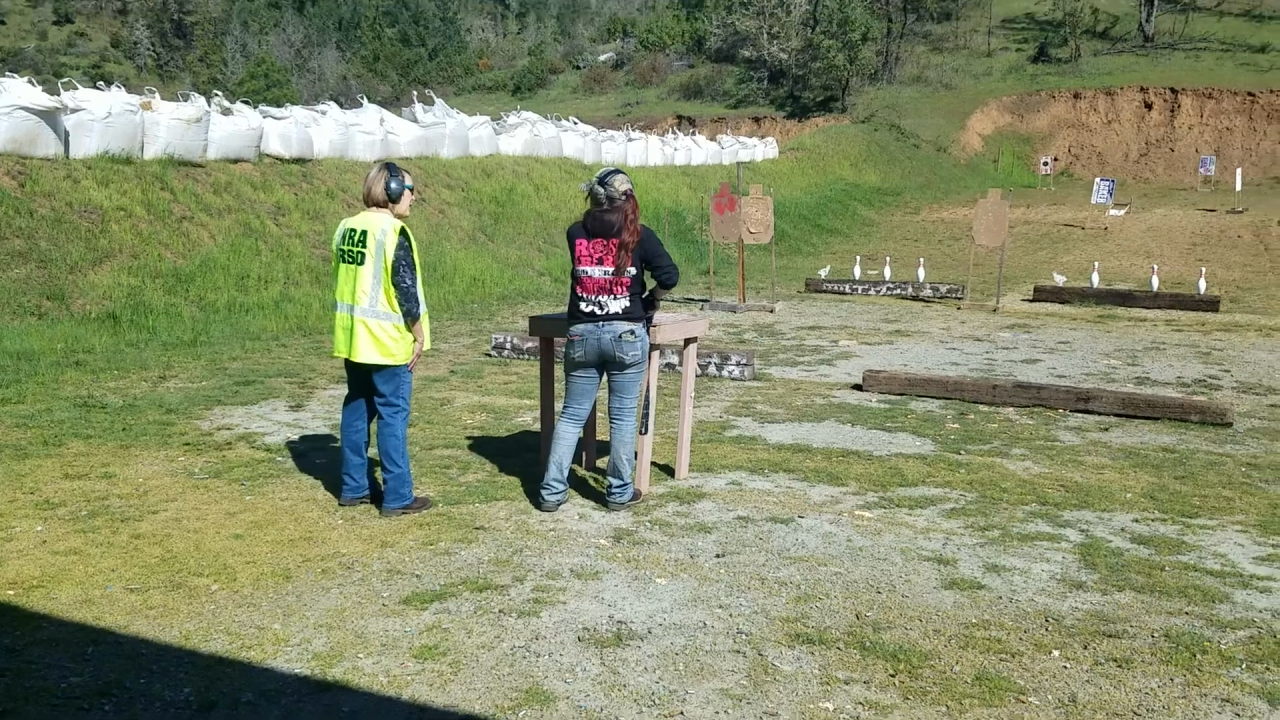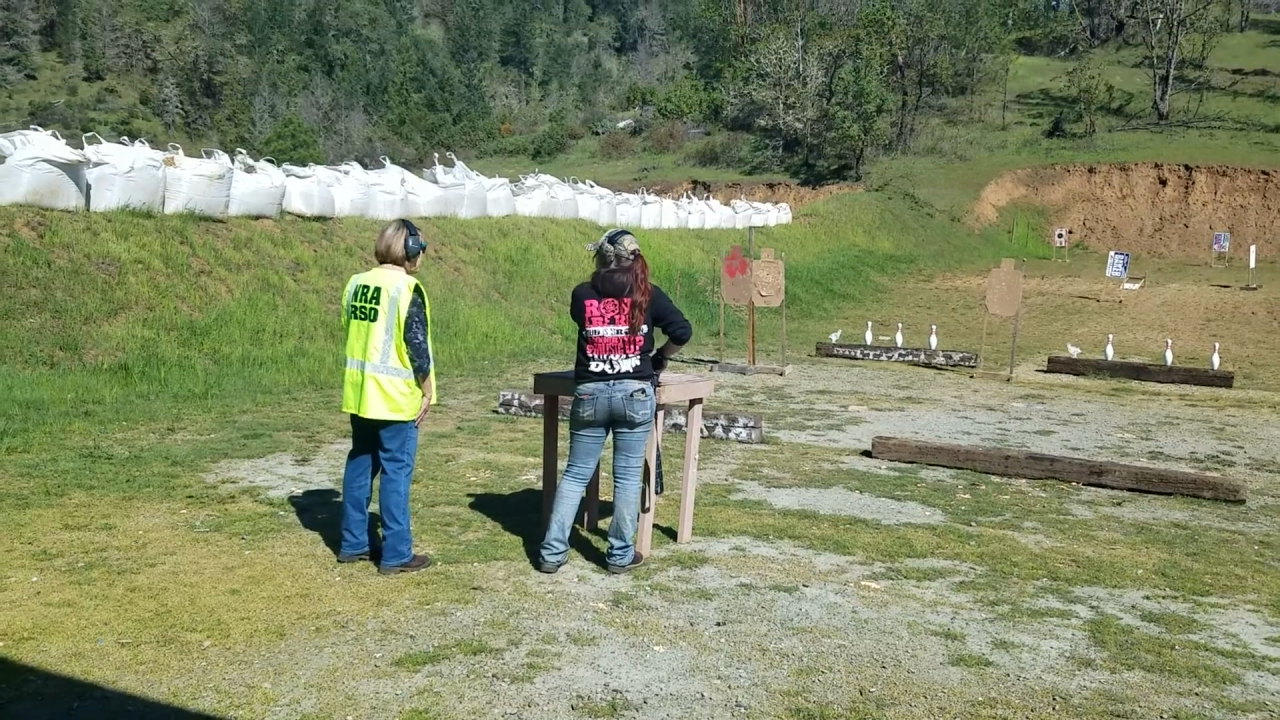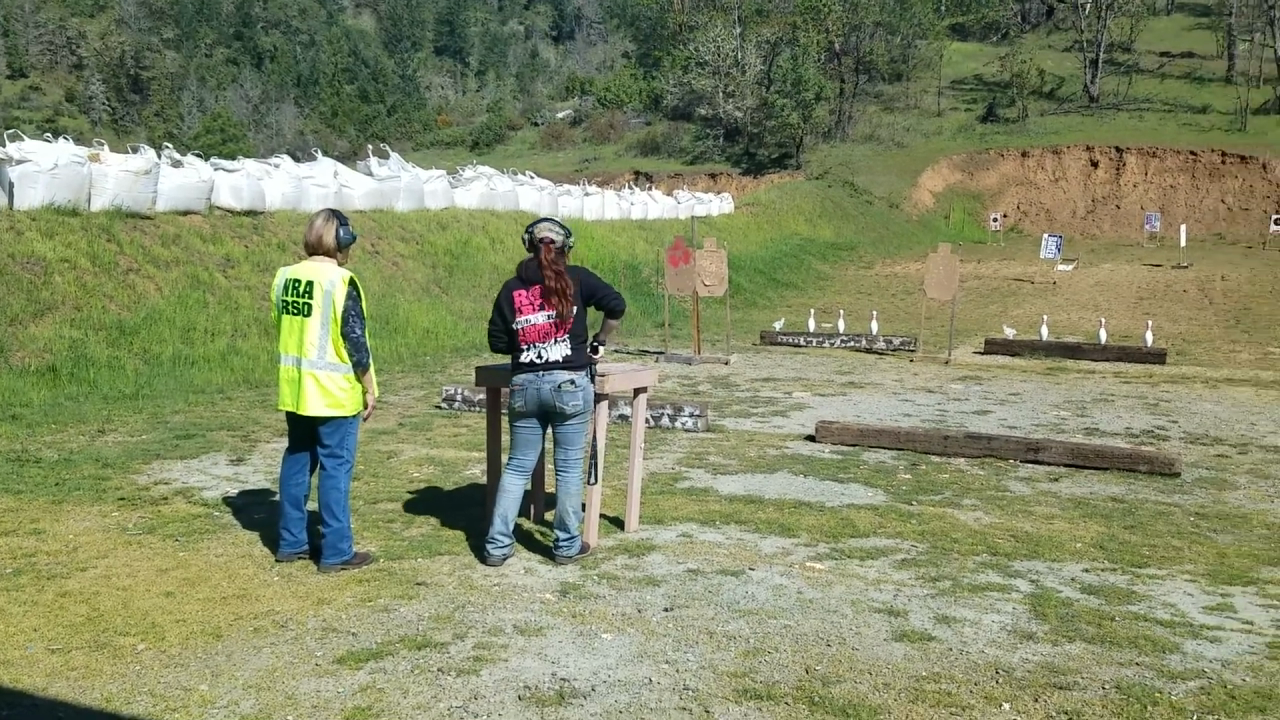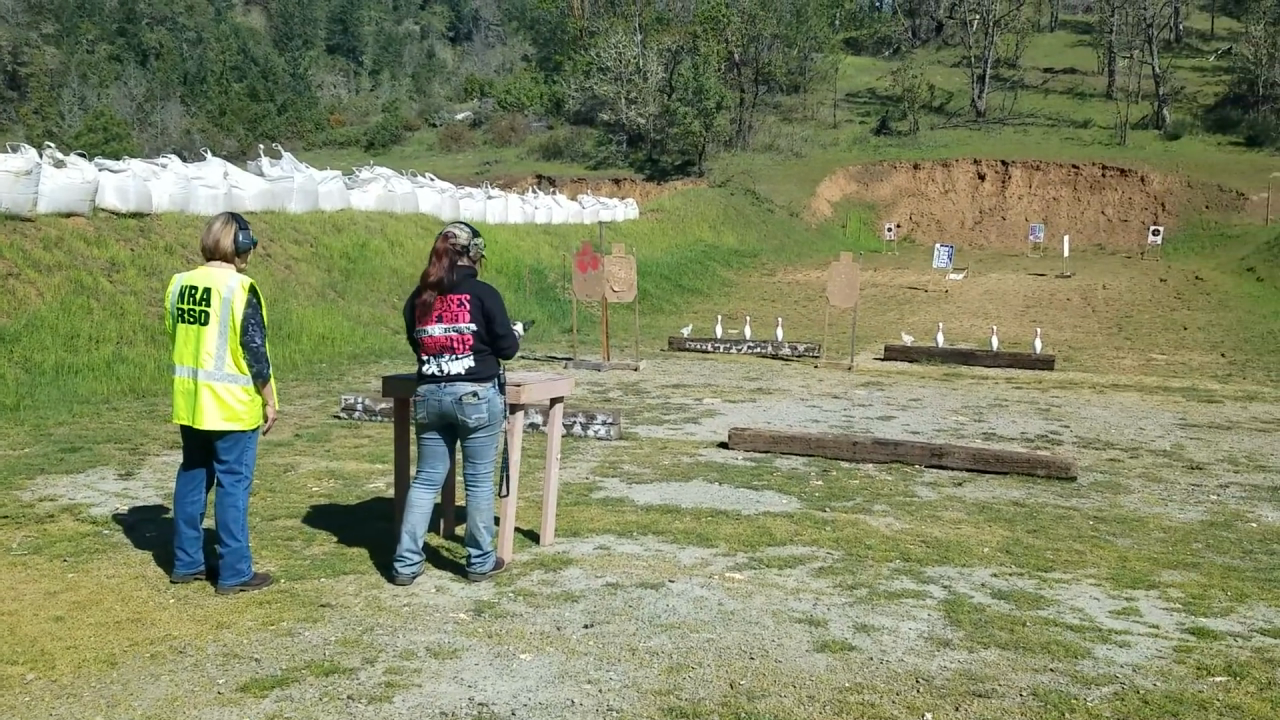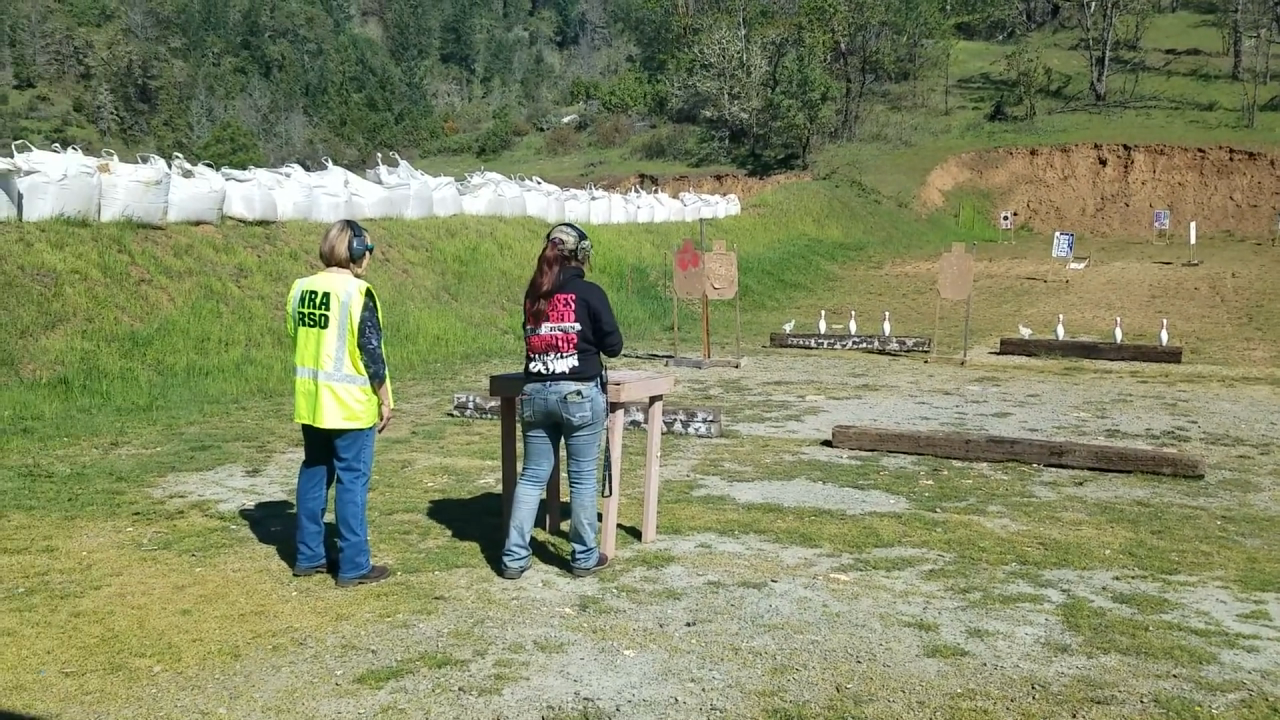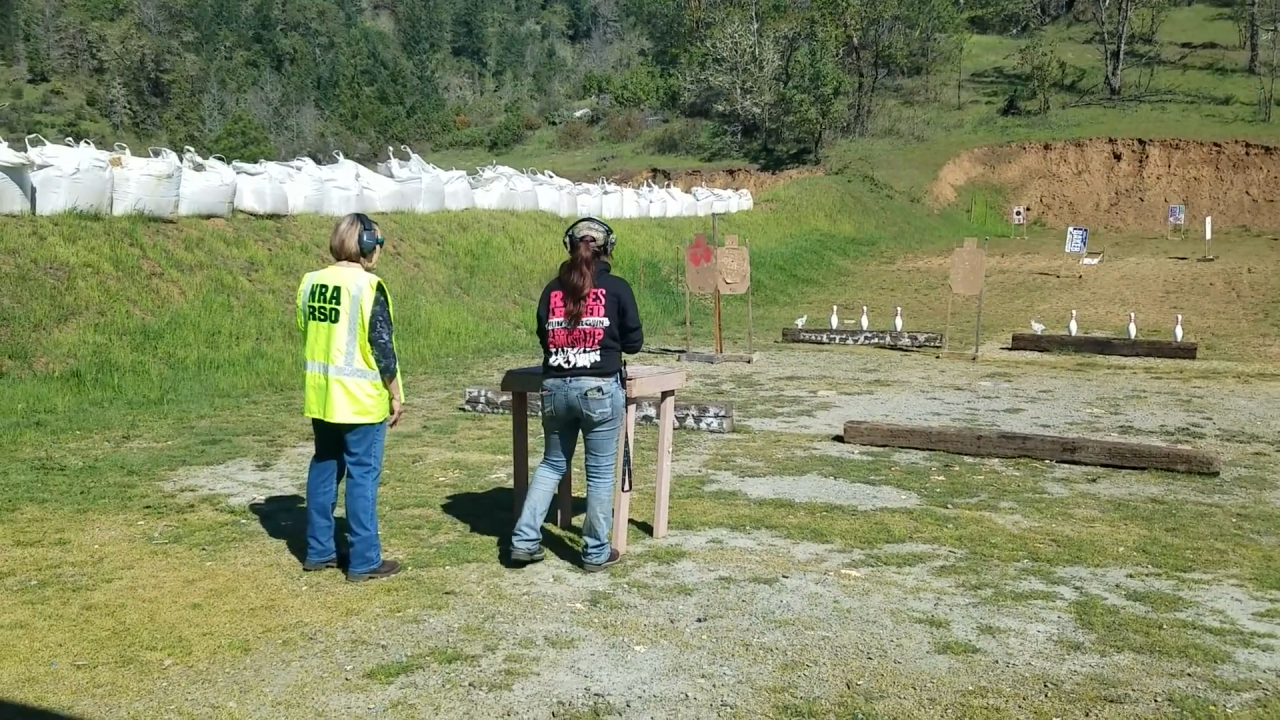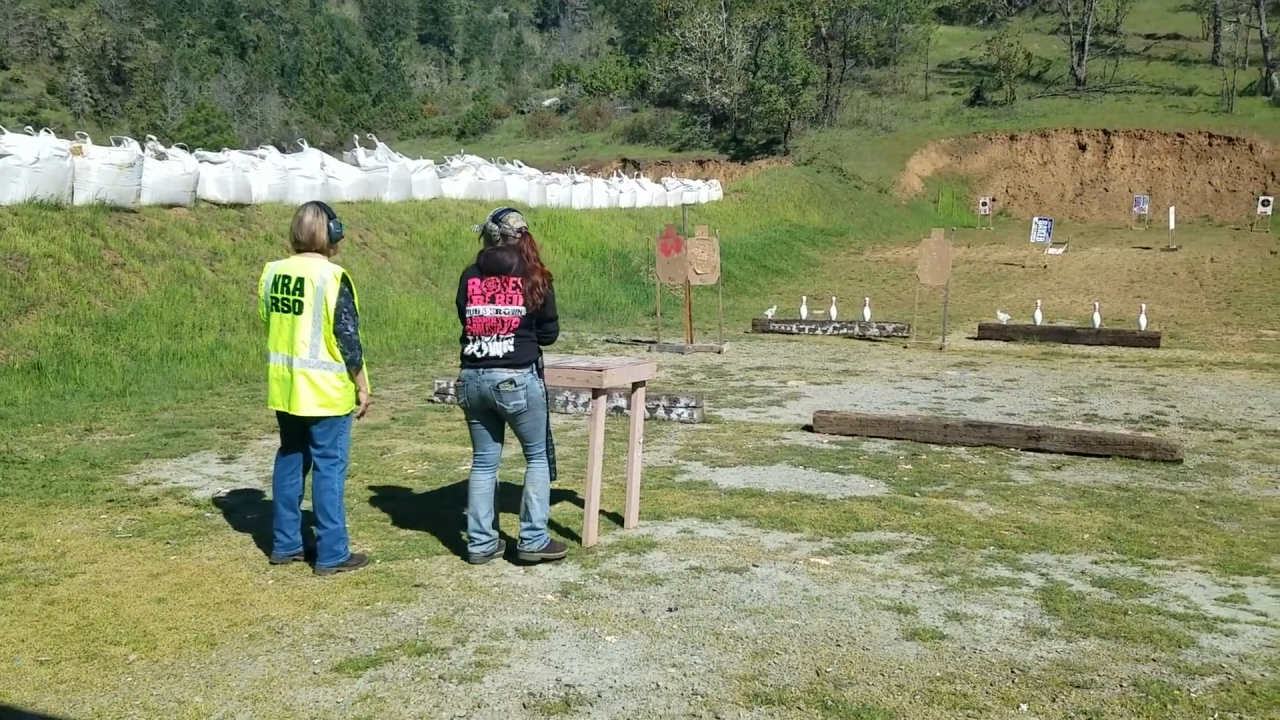
dt=0.7s
person 1, frame 1
left shoulder: (346, 228)
right shoulder: (394, 232)
left elbow: (344, 280)
right elbow: (406, 290)
right wrist: (418, 336)
left hip: (353, 337)
right hip: (387, 340)
left knee: (356, 409)
right knee: (392, 414)
left ankle: (353, 487)
right ankle: (397, 497)
person 1, frame 2
left shoulder: (356, 284)
right shoulder: (407, 288)
left elbow: (351, 333)
right elbow: (418, 346)
right wrist: (427, 392)
left hip: (360, 393)
right hip: (396, 397)
left knee: (360, 465)
right knee: (396, 471)
left ankle: (352, 544)
right ankle: (396, 555)
person 1, frame 3
left shoulder: (284, 277)
right shoulder: (341, 281)
left elbow: (282, 329)
right elbow: (355, 341)
right wrist: (369, 388)
left hip: (295, 389)
right hip: (334, 392)
left knee: (297, 462)
right knee: (335, 468)
left ankle: (291, 542)
right ankle: (336, 552)
person 1, frame 4
left shoulder: (179, 284)
right shoulder: (241, 288)
left elbow: (176, 338)
right elbow: (256, 351)
right wrist: (269, 401)
left hip: (190, 402)
right hip: (232, 405)
left knee: (192, 478)
right knee: (233, 485)
left ankle: (186, 563)
right ankle: (234, 573)
person 1, frame 5
left shoulder: (300, 289)
right shoulder: (357, 293)
left elbow: (297, 342)
right elbow: (371, 353)
right wrist: (384, 399)
left hip: (311, 402)
right hip: (350, 405)
left knee: (313, 474)
right knee: (352, 481)
left ankle: (308, 556)
right ankle: (354, 565)
person 1, frame 6
left shoulder: (310, 282)
right shoulder: (368, 286)
left elbow: (307, 334)
right elbow: (382, 347)
right wrist: (395, 395)
left hip: (321, 396)
right hip: (361, 399)
left knee: (324, 469)
right knee: (362, 476)
left ankle: (319, 551)
right ankle: (364, 560)
person 1, frame 7
left shoulder: (272, 272)
right shoulder: (332, 277)
left elbow: (269, 324)
right elbow: (348, 339)
right wrist: (362, 387)
left hip: (285, 388)
right hip: (326, 391)
left knee: (290, 462)
right knee: (329, 469)
left ankle: (286, 544)
right ankle: (332, 554)
person 2, frame 1
left shoulder: (576, 234)
right shoulder: (639, 235)
right elbow: (669, 276)
right wrist: (651, 300)
left hip: (582, 334)
right hip: (626, 334)
left knee: (572, 415)
right knee: (623, 416)
left ankle: (552, 491)
right ankle: (620, 492)
person 2, frame 2
left shoulder: (582, 294)
right shoulder: (648, 294)
right elbow: (682, 331)
right wrist: (660, 358)
left hip: (590, 394)
right hip: (635, 393)
left knee: (575, 474)
right knee: (628, 476)
left ankle: (552, 552)
right ankle: (620, 555)
person 2, frame 3
left shoulder: (511, 288)
right shoulder: (576, 278)
left elbow: (497, 342)
right elbow: (616, 304)
right wrist: (599, 341)
left hip: (524, 385)
right hip: (570, 383)
left knee: (517, 466)
right knee: (569, 467)
left ankle: (497, 545)
right ankle: (567, 545)
person 2, frame 4
left shoulder: (419, 297)
right shoulder: (482, 293)
right elbow: (507, 348)
right wrist: (514, 333)
left hip: (430, 396)
right hip: (477, 395)
left knee: (426, 479)
right knee: (479, 481)
left ankle: (406, 563)
right ankle: (480, 561)
person 2, frame 5
left shoulder: (533, 296)
right shoulder: (589, 292)
right elbow: (613, 346)
left hip: (535, 394)
right hip: (580, 394)
left knee: (532, 476)
right knee: (582, 477)
left ankle: (514, 557)
right ankle: (584, 557)
person 2, frame 6
left shoulder: (553, 288)
right shoulder: (617, 288)
left elbow: (544, 338)
right elbow: (633, 342)
left hip: (556, 388)
right hip: (601, 388)
left knee: (552, 463)
right knee: (601, 472)
left ankle: (524, 539)
right ankle: (596, 552)
person 2, frame 7
left shoulder: (469, 276)
right shoulder: (535, 277)
left elbow: (465, 321)
right elbow: (549, 333)
left hip: (474, 378)
right hip: (518, 379)
left knee: (484, 461)
right knee: (538, 456)
left ankle: (481, 542)
right ankle: (534, 539)
